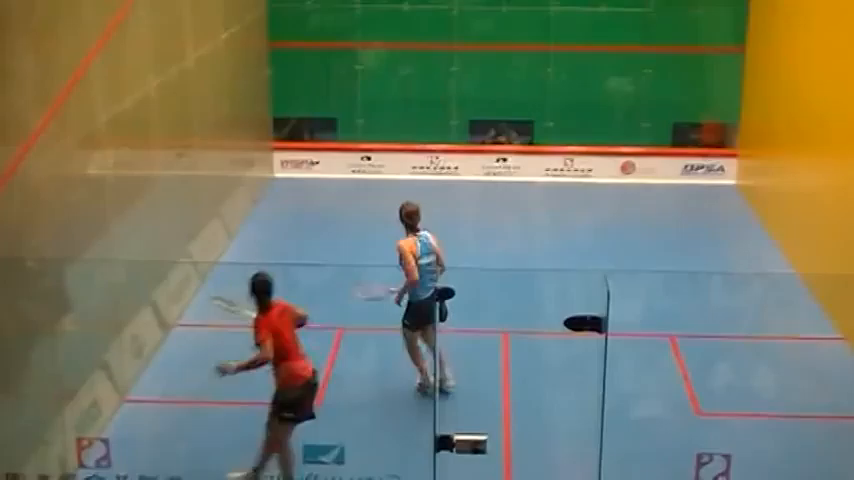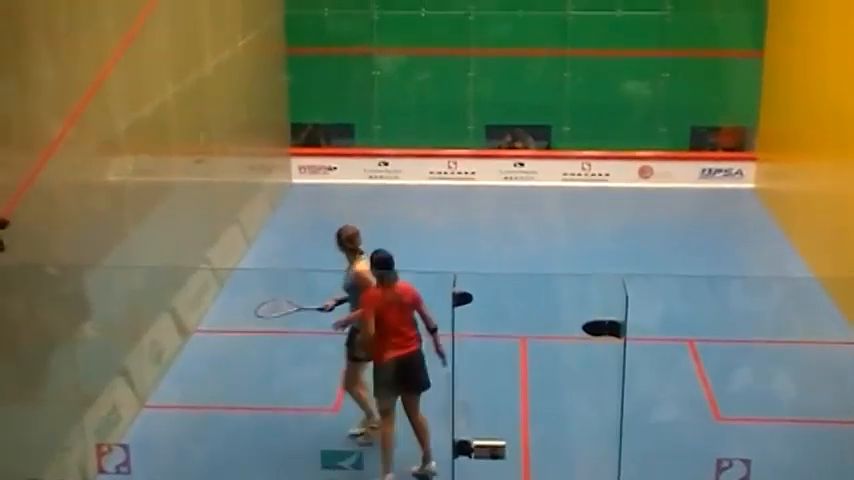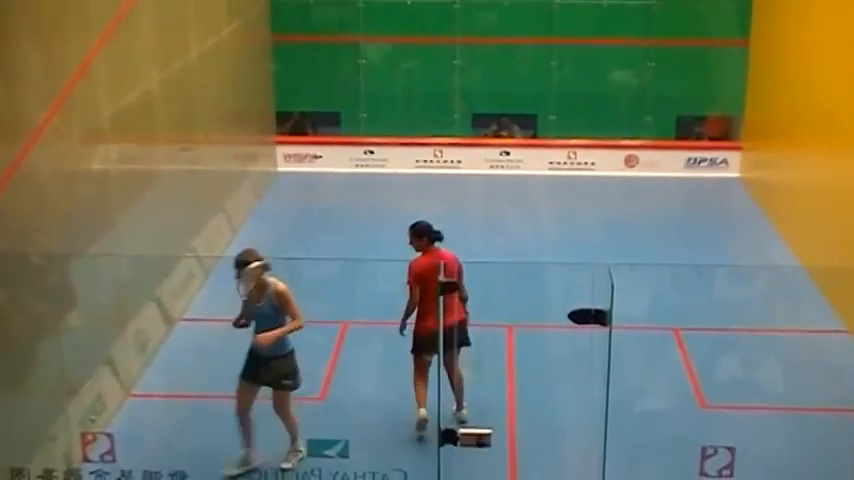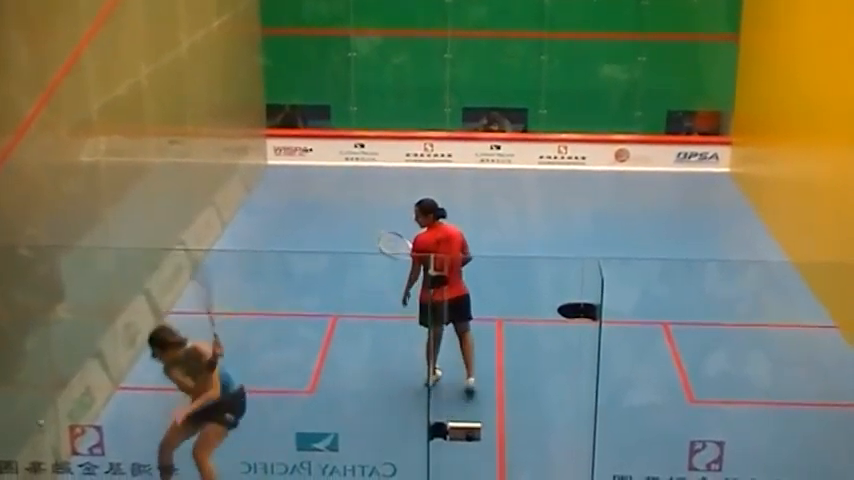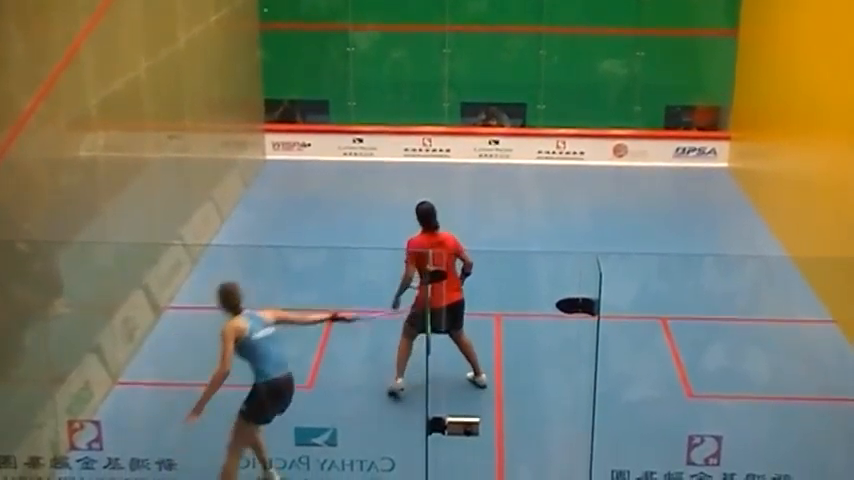
dt=0.5s
person 1, frame 1
left shoulder: (262, 321)
right shoulder: (283, 307)
left elbow: (266, 356)
right elbow: (303, 318)
left wrist: (235, 368)
left hip: (295, 382)
right hip: (306, 374)
left knee: (279, 439)
right knee: (274, 431)
person 1, frame 2
left shoulder: (370, 296)
right shoulder: (408, 289)
left elbow: (369, 333)
right elbow: (428, 320)
left wrist: (358, 342)
right wrist: (437, 343)
left hip: (386, 360)
right hip: (412, 355)
left knee: (387, 418)
right knee: (414, 412)
person 1, frame 3
left shoulder: (417, 265)
right shoulder: (452, 258)
left elbow: (414, 300)
right elbow: (462, 289)
left wrist: (403, 320)
right wrist: (464, 308)
left hip: (428, 326)
right hip: (455, 322)
left knee: (420, 371)
right knee: (452, 366)
left ankle: (422, 410)
right ankle: (460, 409)
person 1, frame 4
left shoulder: (421, 240)
right shoulder: (456, 232)
left elbow: (415, 273)
right elbow: (467, 257)
left wrist: (406, 292)
left hip: (432, 298)
right hip: (458, 294)
left knee: (434, 334)
right knee: (464, 334)
left ankle: (431, 374)
right ankle: (470, 377)
person 1, frame 5
left shoulder: (414, 243)
right shoulder: (449, 239)
left elbow: (408, 276)
right elbow: (468, 264)
left wrist: (397, 296)
right wrist: (460, 280)
left hip: (427, 303)
right hip: (454, 300)
left knee: (407, 336)
right knee: (459, 337)
left ankle: (398, 382)
right ankle: (479, 374)
person 2, frame 1
left shoulder: (404, 245)
right shoulder: (429, 237)
left elbow: (413, 278)
right elbow: (441, 267)
left wrist: (401, 293)
left hip: (419, 302)
right hip: (434, 296)
left knee: (411, 343)
right knee: (431, 338)
left ankle: (426, 382)
right ankle: (445, 379)
person 2, frame 2
left shoulder: (360, 270)
right shoulder: (355, 264)
left wrist: (349, 319)
right wrist: (336, 301)
right hip: (361, 327)
left knee: (350, 384)
right knee: (354, 379)
left ankle: (374, 422)
right ankle: (369, 420)
person 2, frame 3
left shoulder: (278, 290)
right shoulder: (247, 289)
left elbow: (298, 322)
right elbow: (243, 322)
left wrist: (273, 334)
right wrist: (242, 319)
left hip: (280, 357)
right hip: (257, 356)
left knee: (281, 410)
right knee: (241, 409)
left ankle: (297, 446)
right ankle: (248, 456)
person 2, frame 4
left shoulder: (199, 352)
right shoulder: (171, 369)
left elbow: (214, 392)
right elbow: (194, 392)
left wrist: (187, 410)
right wrist: (208, 369)
left hip: (231, 398)
right hip: (203, 398)
left knee: (199, 453)
right knee: (165, 447)
person 2, frame 5
left shoulder: (231, 327)
right shoulder: (266, 315)
left elbow: (224, 369)
right elbow: (303, 318)
left wrist: (201, 403)
right wrist: (333, 317)
left hip: (267, 388)
right hip: (286, 384)
left knee: (235, 447)
right knee: (248, 431)
